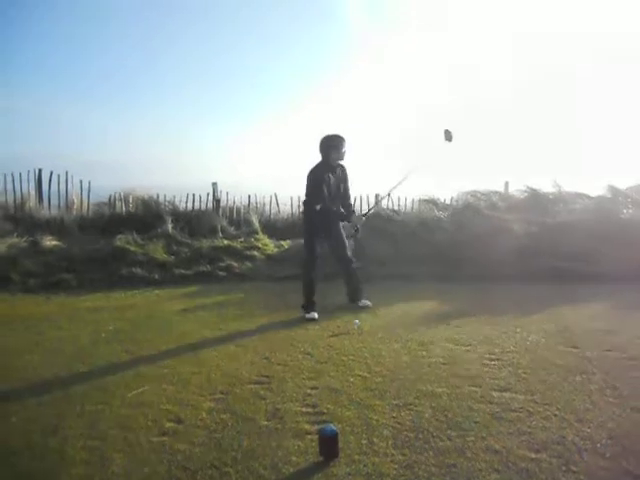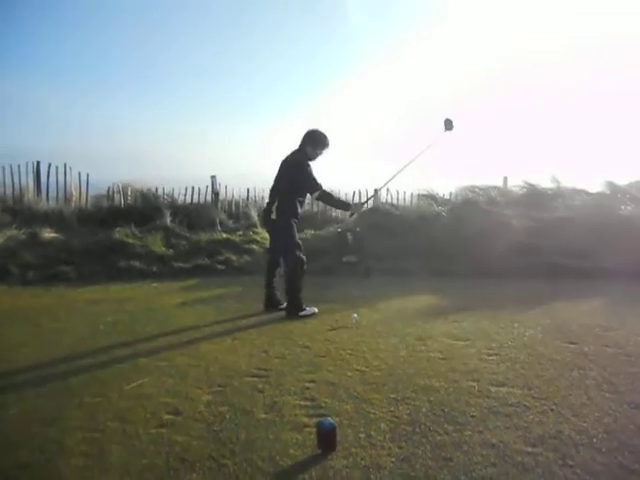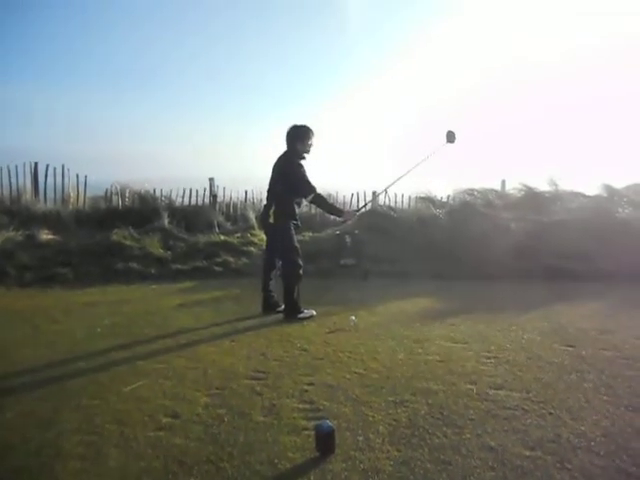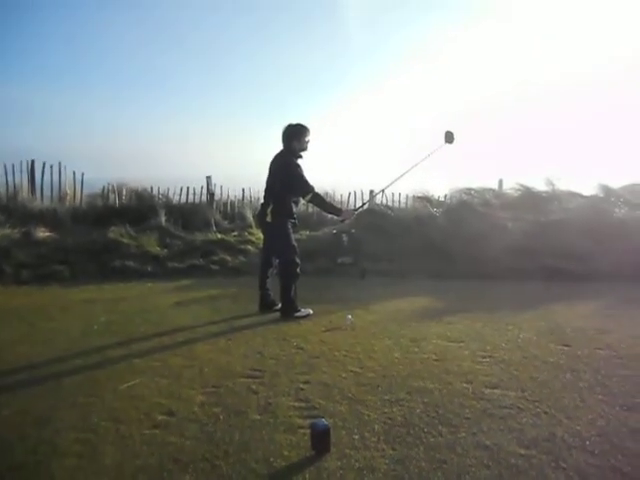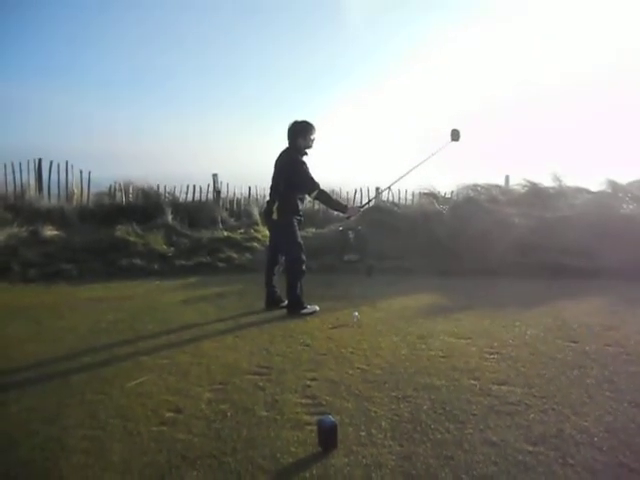
dt=0.7s
person 1, frame 1
left shoulder: (341, 170)
right shoulder: (317, 174)
left elbow: (345, 197)
right elbow: (321, 205)
left wrist: (351, 215)
right wrist: (348, 218)
left hip: (333, 222)
right hip: (314, 222)
left knee: (345, 259)
right knee: (311, 263)
left ankle: (356, 296)
right ankle: (309, 306)
person 1, frame 2
left shoulder: (294, 160)
right shoulder: (300, 165)
right elbow: (319, 194)
right wrist: (348, 207)
left hip: (276, 215)
right hip: (281, 217)
left knee: (276, 258)
right knee: (296, 260)
left ankle: (272, 301)
right ankle: (295, 306)
person 1, frame 3
left shoulder: (286, 160)
right shoulder: (292, 165)
right elbow: (313, 196)
right wrist: (340, 213)
left hip: (274, 218)
right hip: (280, 220)
left knee: (272, 261)
right knee: (293, 263)
left ankle: (270, 303)
right ankle: (292, 309)
person 1, frame 4
left shoulder: (282, 159)
right shoulder: (289, 164)
right elbow: (311, 195)
right wrist: (339, 212)
left hip: (271, 216)
right hip: (278, 218)
left knee: (269, 259)
right knee: (291, 262)
left ankle: (266, 301)
right ankle: (289, 307)
person 1, frame 5
left shoulder: (288, 156)
right shoulder: (295, 162)
right elbow: (316, 192)
right wrist: (344, 209)
left hip: (278, 213)
right hip: (284, 216)
left knee: (275, 257)
right knee: (296, 259)
left ankle: (273, 298)
right ankle: (296, 304)
